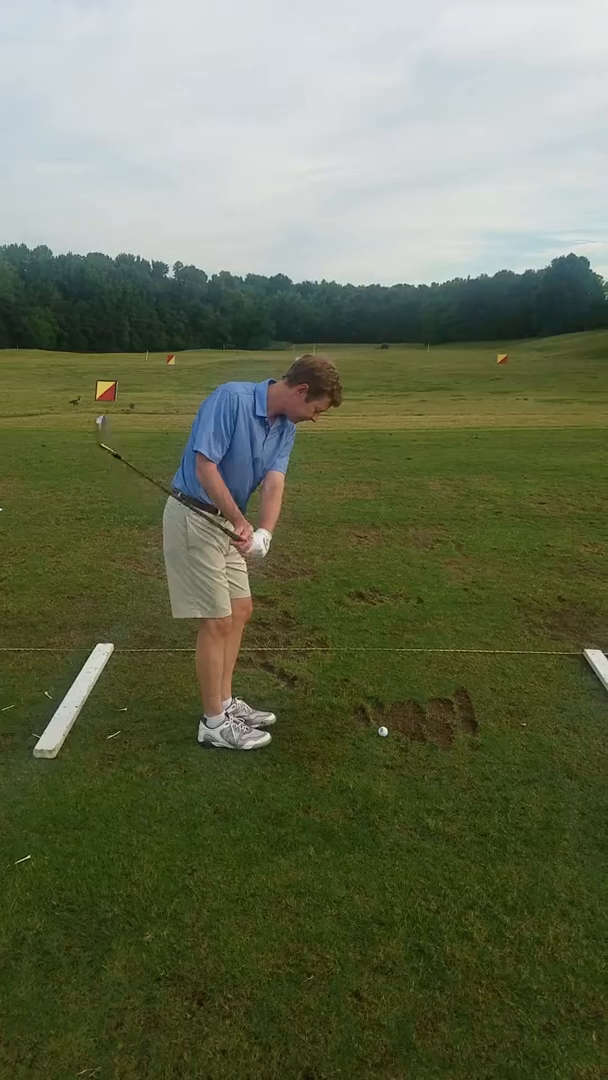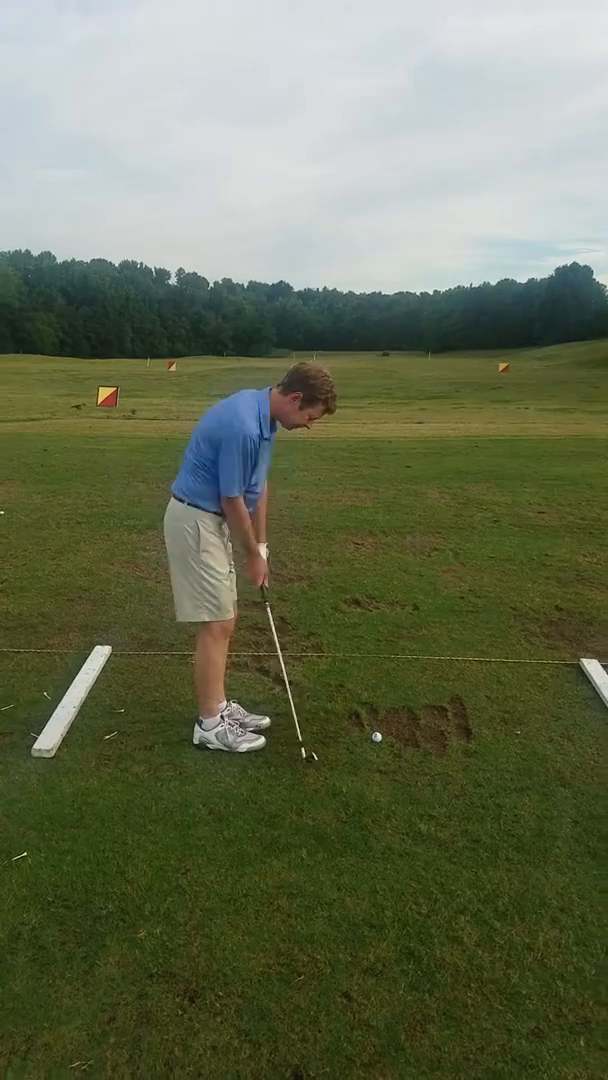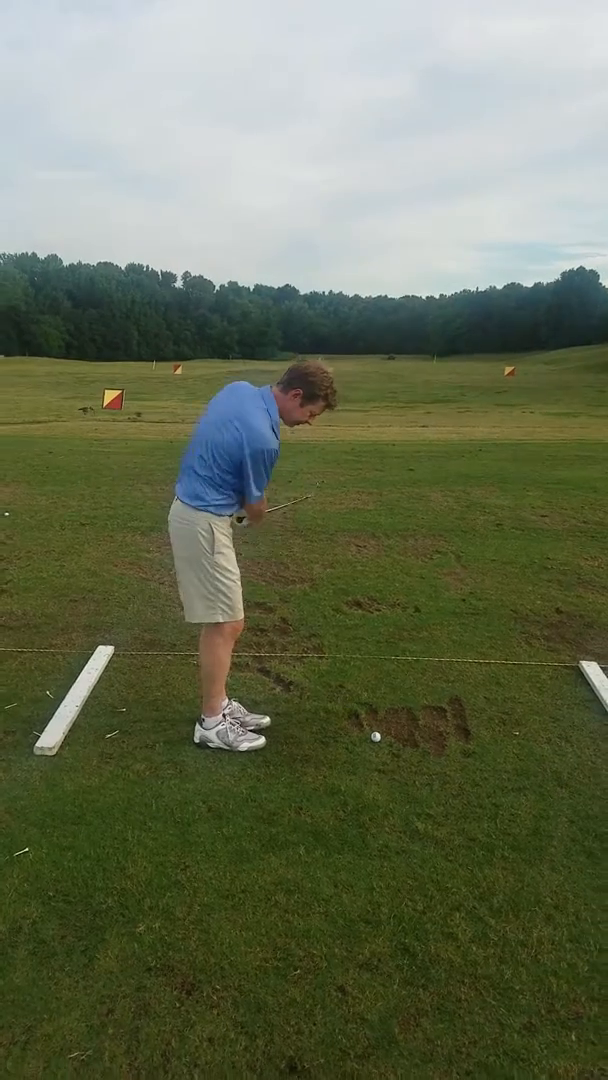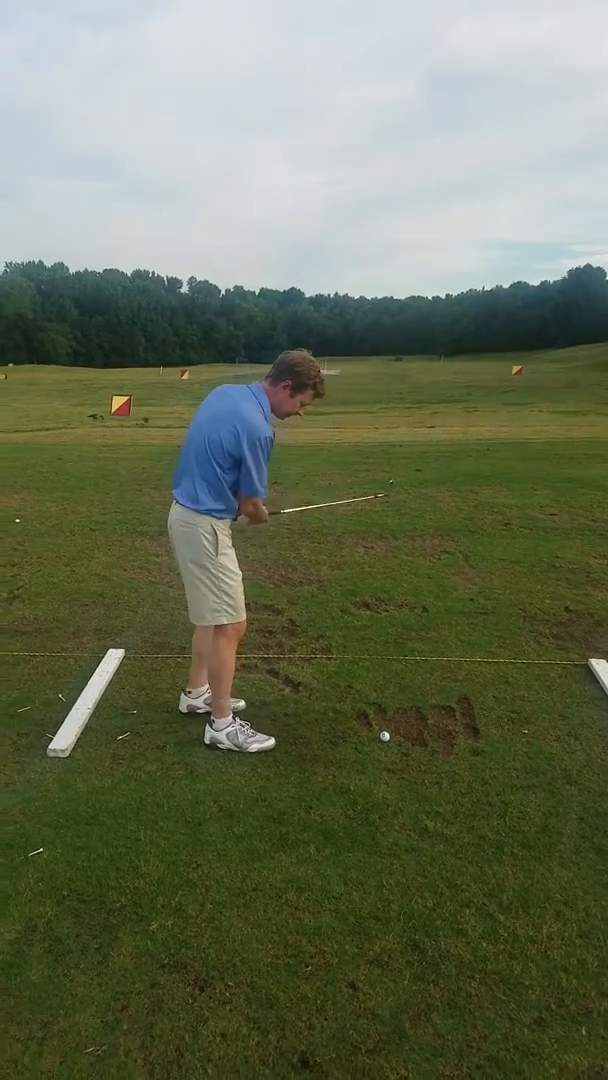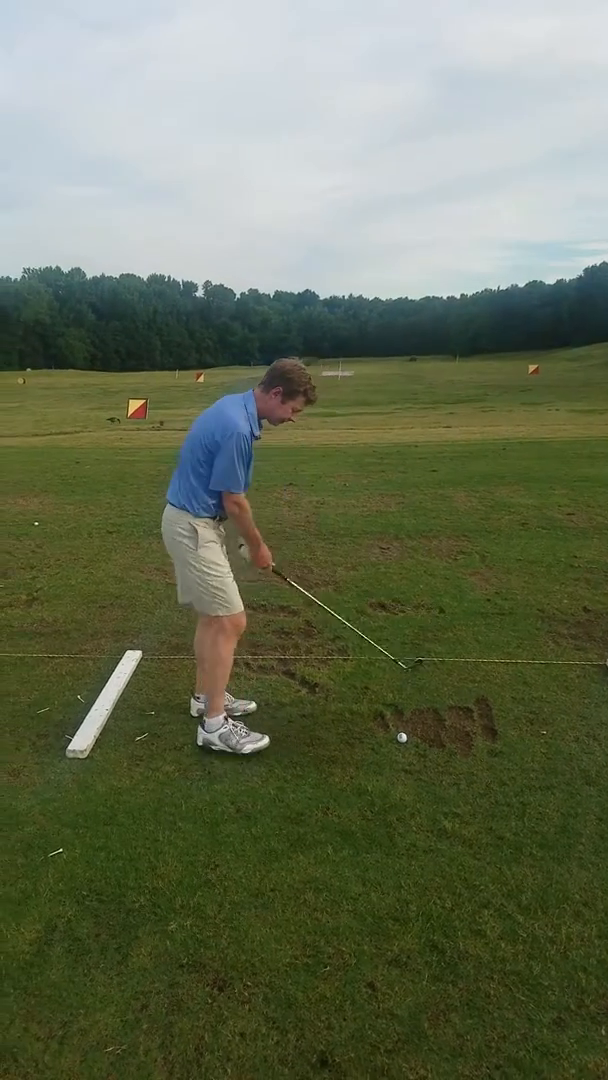
dt=0.3s
person 1, frame 1
left shoulder: (285, 427)
right shoulder: (231, 398)
left elbow: (274, 484)
right elbow: (205, 468)
left wrist: (264, 532)
right wrist: (240, 522)
left hip: (224, 520)
right hip: (195, 519)
left knee: (239, 611)
right knee: (217, 621)
left ankle: (224, 702)
right ankle: (214, 722)
person 1, frame 2
left shoulder: (256, 404)
right shoulder: (243, 428)
left elbow: (258, 487)
right elbow: (235, 502)
left wrist: (262, 546)
right wrist: (253, 557)
left hip: (210, 518)
right hip: (195, 521)
left knee: (223, 617)
right knee: (217, 623)
left ankle: (219, 705)
right ankle: (210, 724)
person 1, frame 3
left shoulder: (239, 390)
right shoulder: (262, 438)
right elbow: (253, 502)
right wrist: (257, 516)
left hip: (194, 512)
right hip: (204, 524)
left knee: (219, 620)
right knee: (227, 624)
left ankle: (220, 704)
right ankle: (211, 723)
person 1, frame 4
left shoulder: (226, 392)
right shoulder: (256, 429)
right elbow: (250, 501)
right wrist: (260, 518)
left hip: (190, 514)
right hip: (205, 526)
left knee: (212, 614)
right knee: (230, 624)
left ankle: (197, 691)
right ankle: (222, 724)
person 1, frame 5
left shoulder: (235, 407)
right shoulder: (237, 428)
right elbow: (233, 500)
right wrist: (257, 546)
left hip: (198, 520)
right hip: (193, 526)
left knee: (212, 614)
right knee: (232, 621)
left ankle: (206, 695)
right ankle: (215, 723)
